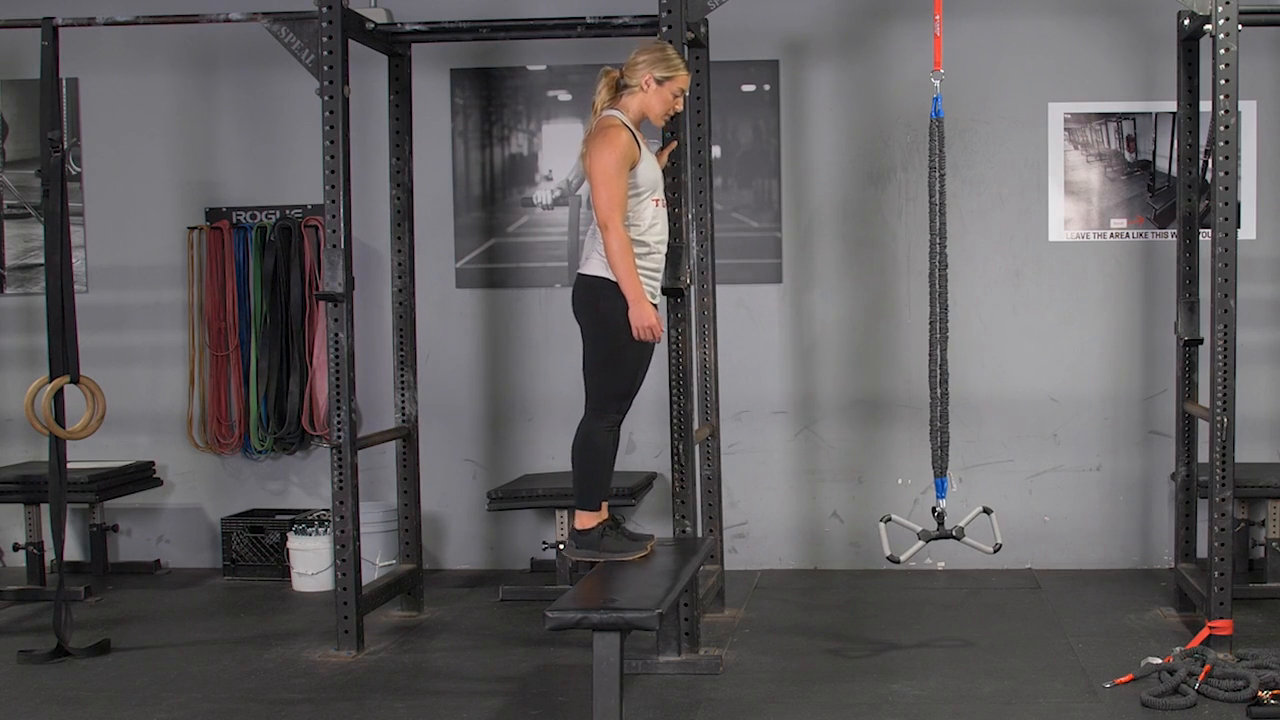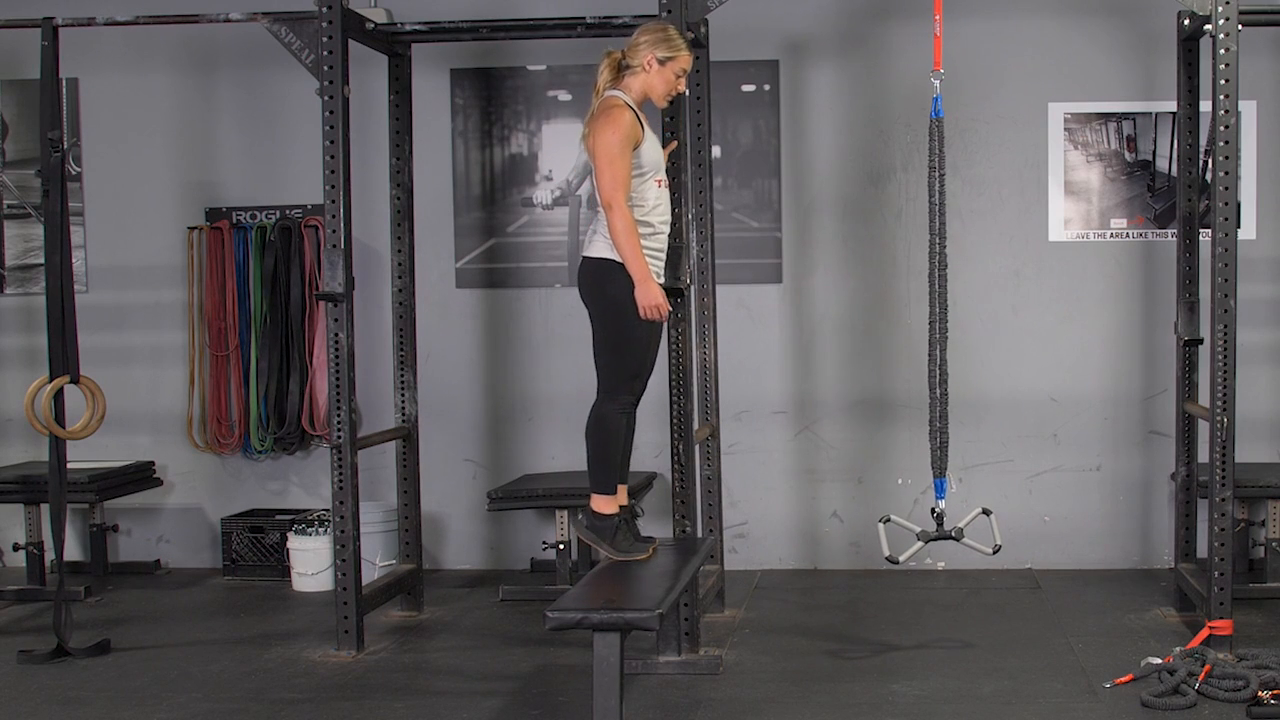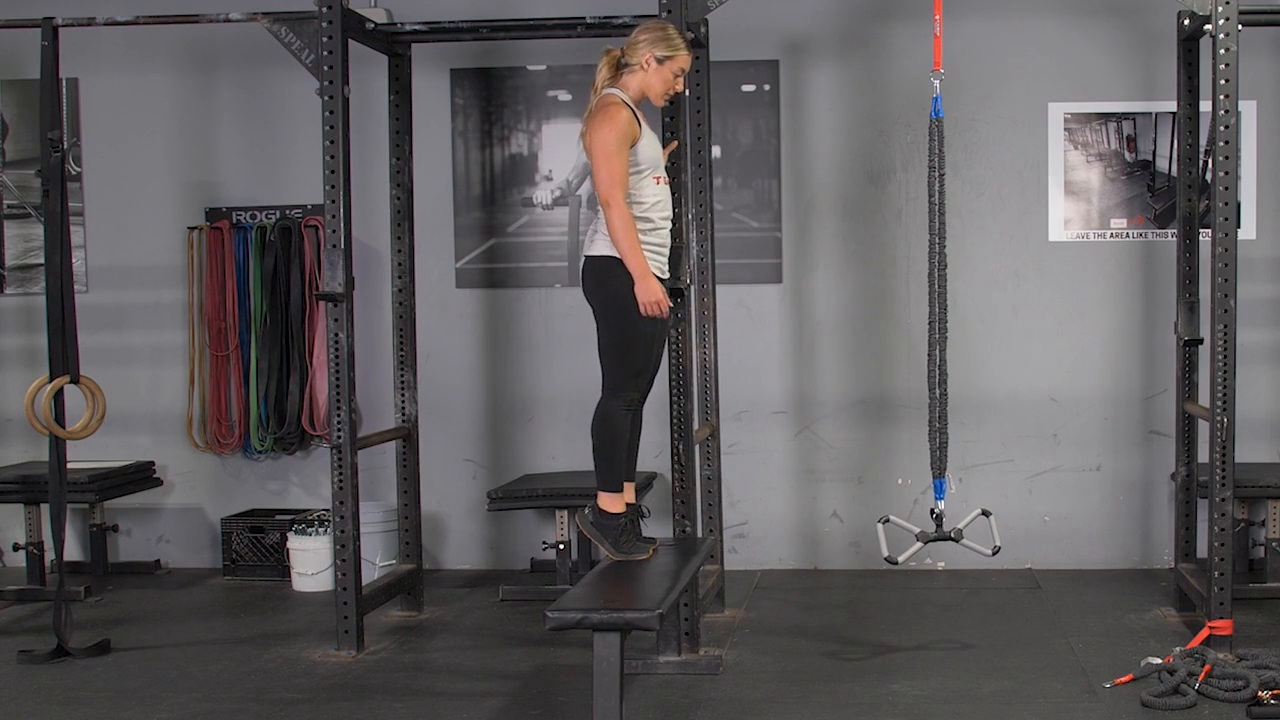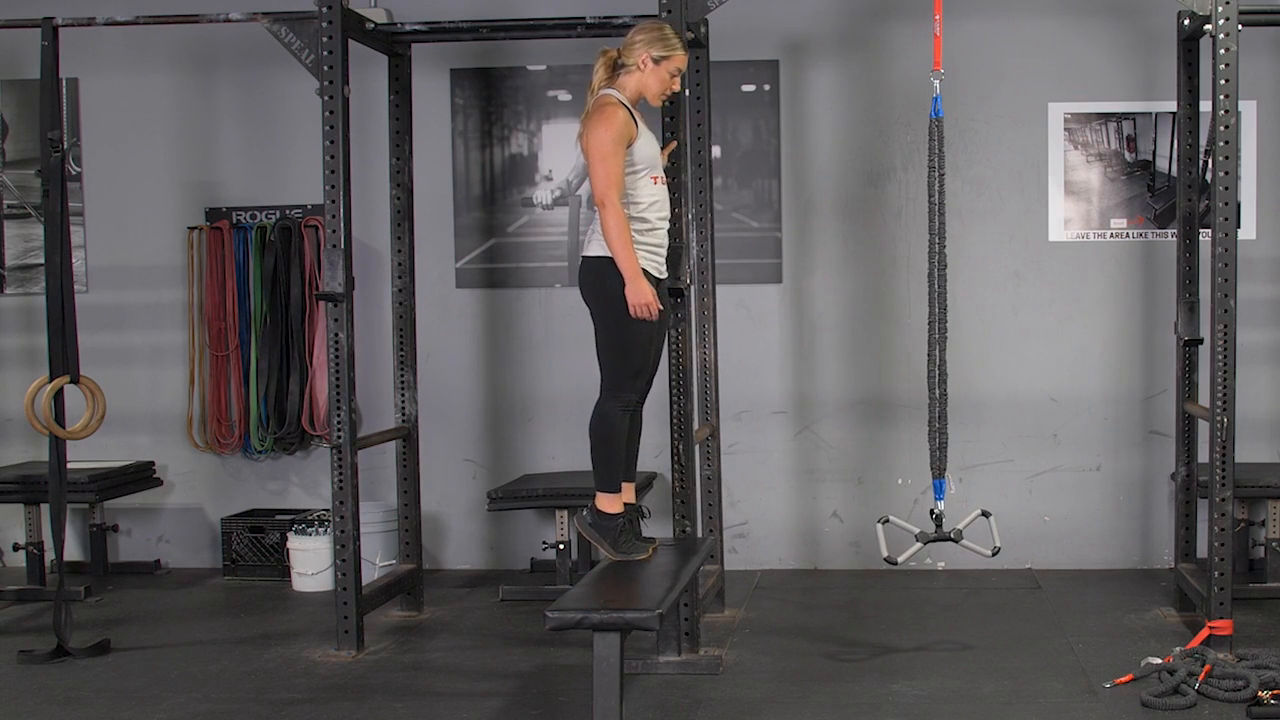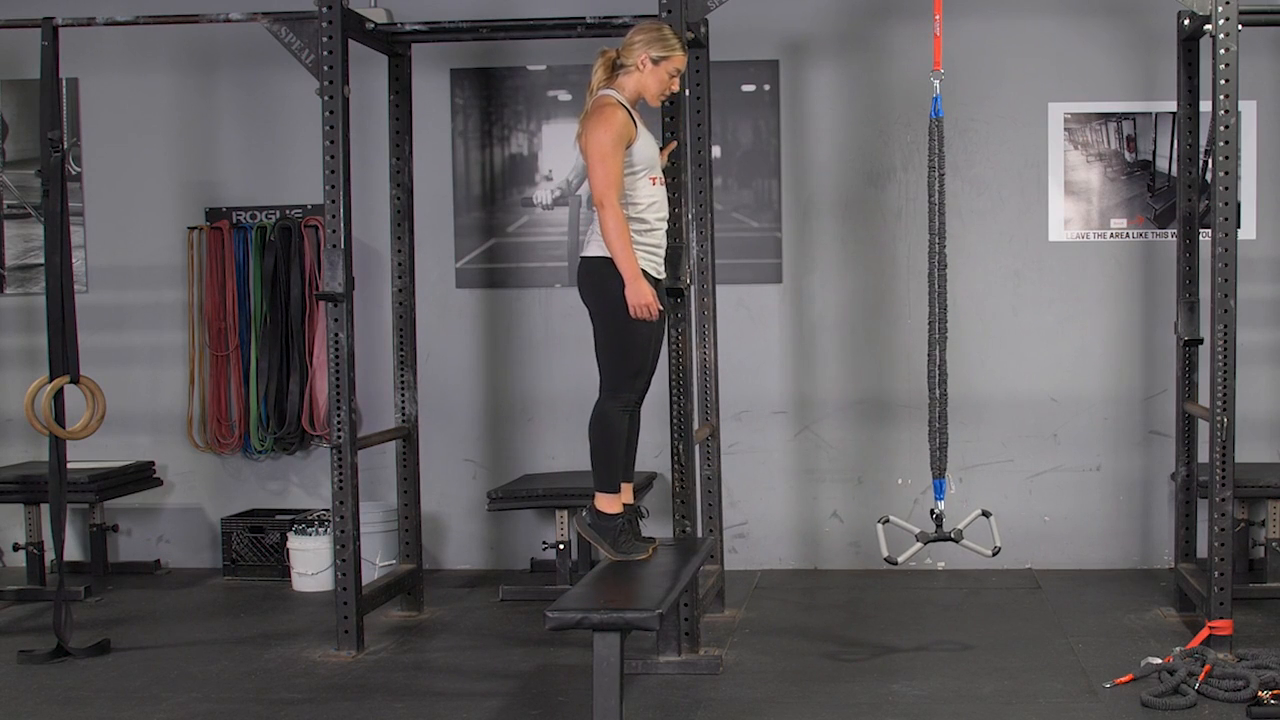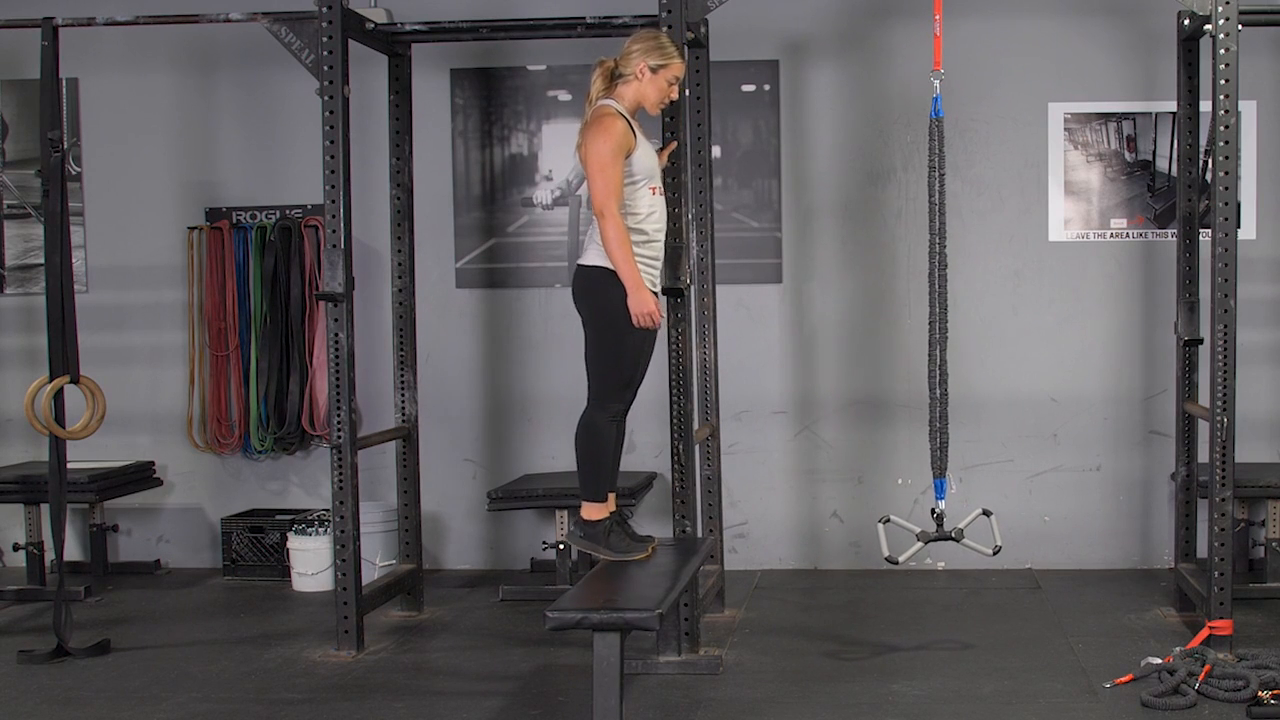
dt=0.3s
person 1, frame 1
left shoulder: (631, 137)
right shoulder: (613, 134)
right elbow: (611, 226)
left wrist: (661, 162)
right wrist: (638, 301)
left hip: (629, 294)
right hip: (610, 293)
left knee: (612, 412)
right knee: (604, 410)
left ankle: (599, 521)
right ankle: (586, 529)
person 1, frame 2
left shoulder: (633, 116)
right shoulder: (616, 114)
right elbow: (614, 205)
left wrist: (667, 155)
right wrist: (643, 280)
left hip: (635, 275)
right hip: (616, 274)
left knee: (627, 395)
right knee: (616, 395)
left ankle: (617, 507)
right ankle: (599, 511)
person 1, frame 3
left shoulder: (632, 115)
right shoulder: (613, 112)
right elbow: (612, 201)
left wrist: (666, 157)
right wrist: (642, 275)
left hip: (640, 271)
right hip: (620, 271)
left knee: (634, 393)
right knee: (621, 392)
left ankle: (624, 505)
right ankle: (606, 509)
person 1, frame 4
left shoulder: (629, 115)
right shoulder: (609, 113)
right elbow: (608, 202)
left wrist: (663, 161)
right wrist: (632, 277)
left hip: (643, 271)
right hip: (617, 272)
left knee: (633, 393)
right knee: (620, 392)
left ankle: (625, 506)
right ankle: (604, 511)
person 1, frame 5
left shoulder: (629, 116)
right shoulder: (609, 113)
right elbow: (607, 202)
left wrist: (663, 159)
right wrist: (632, 278)
left hip: (641, 272)
right hip: (615, 273)
left knee: (631, 395)
right knee: (618, 393)
left ankle: (623, 508)
right ankle: (603, 511)
person 1, frame 6
left shoulder: (627, 126)
right shoulder: (608, 123)
right elbow: (607, 212)
left wrist: (658, 166)
right wrist: (634, 288)
left hip: (632, 283)
right hip: (610, 282)
left knee: (617, 403)
right knee: (607, 401)
left ankle: (605, 514)
right ankle: (591, 520)
